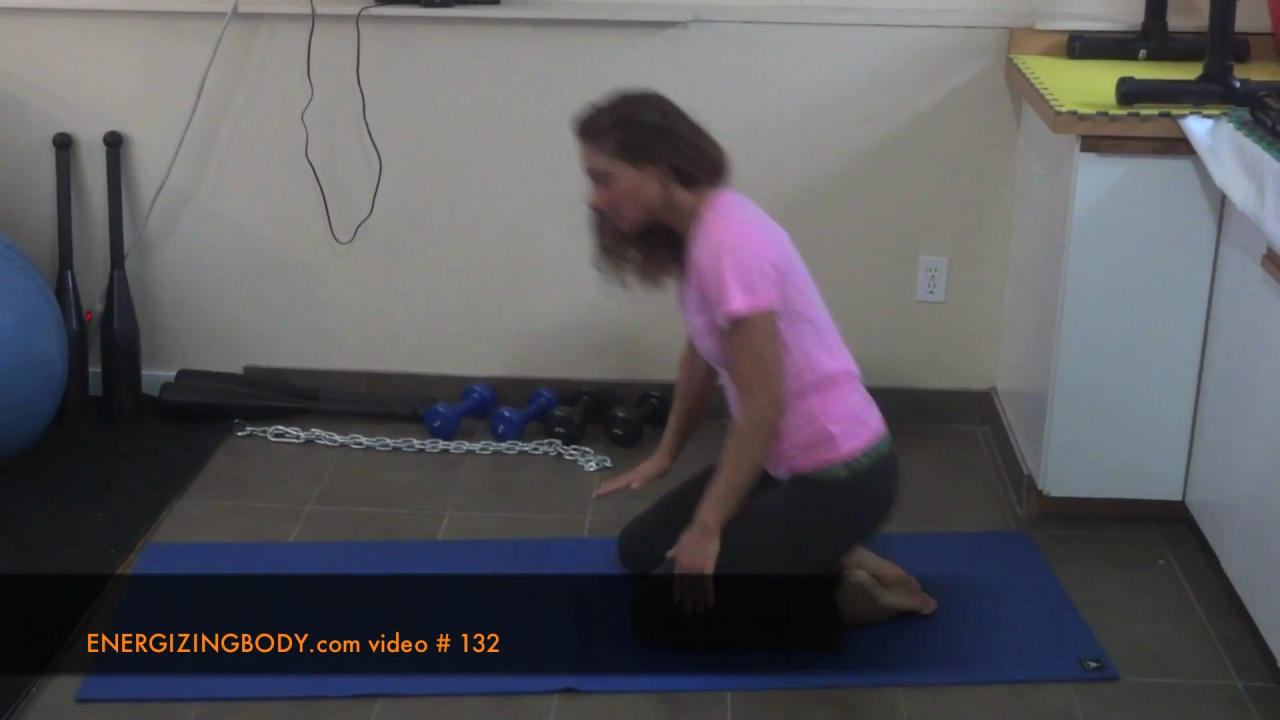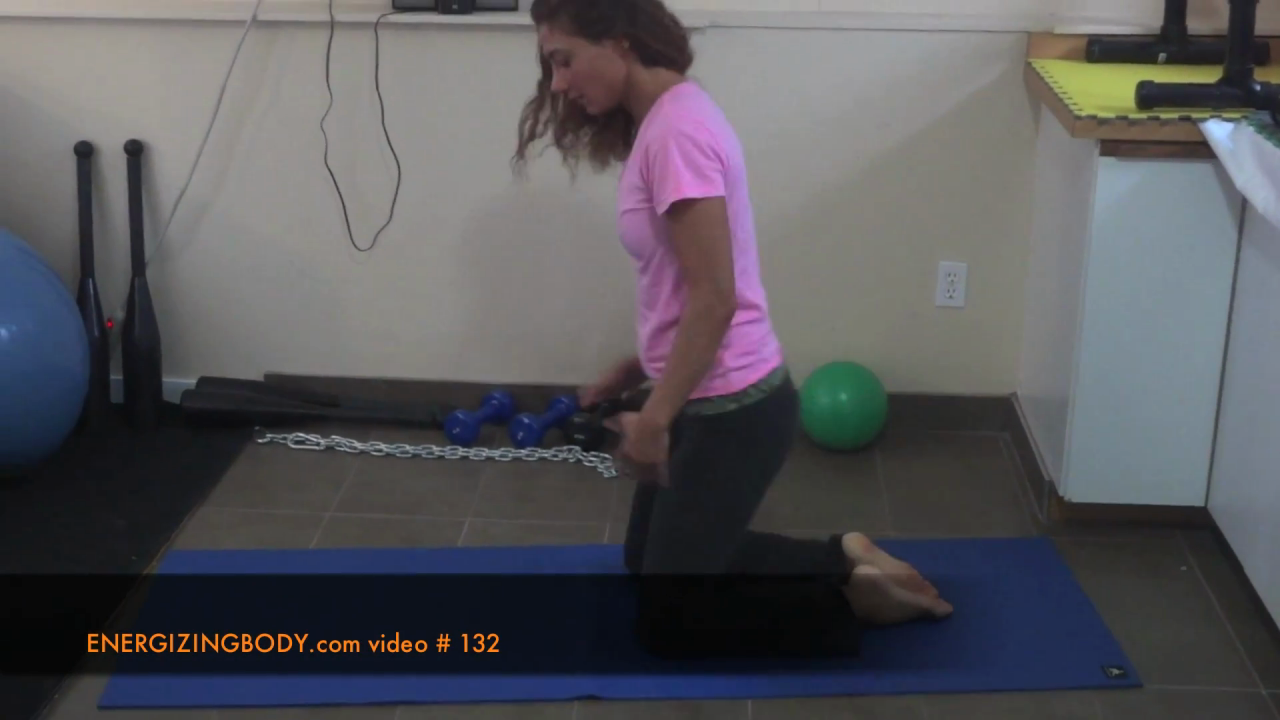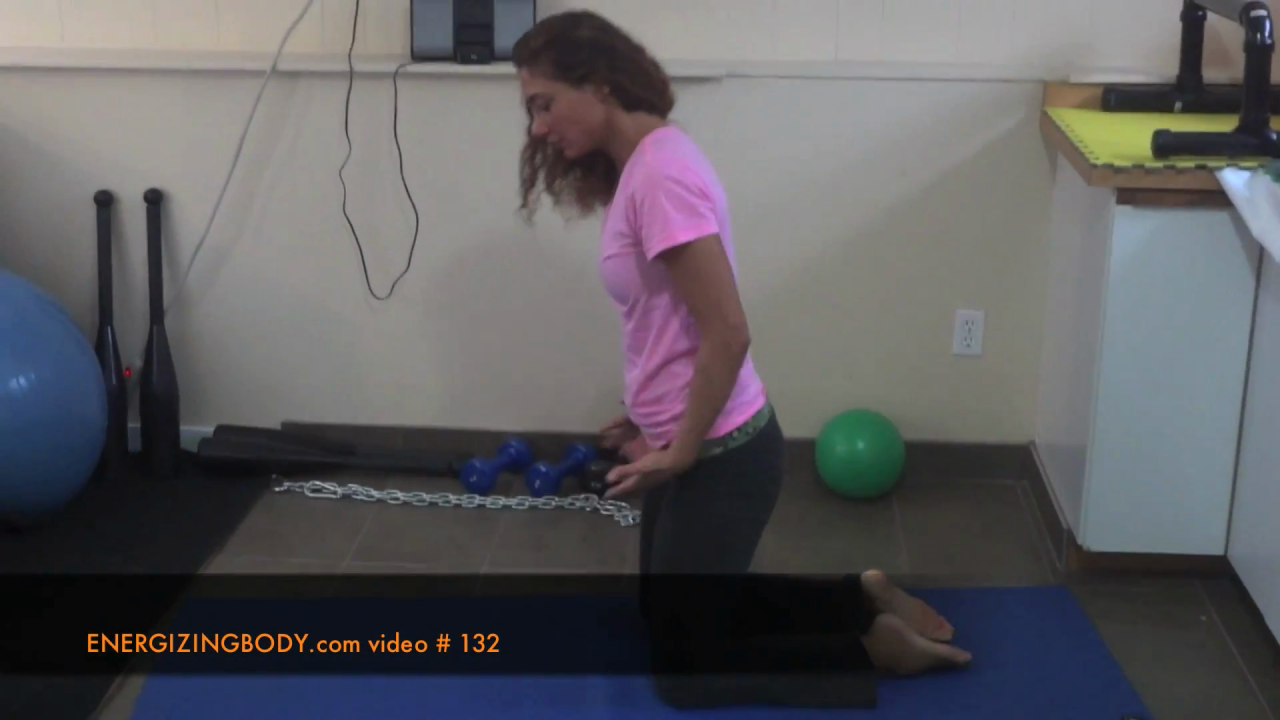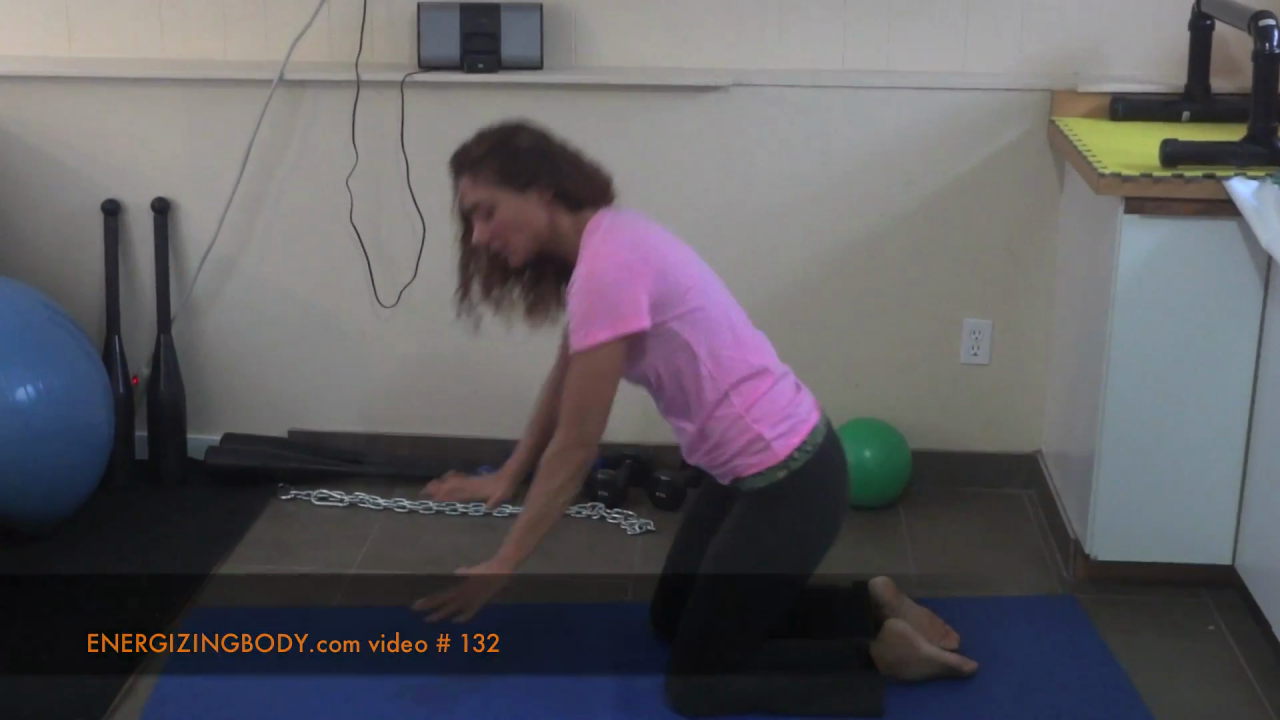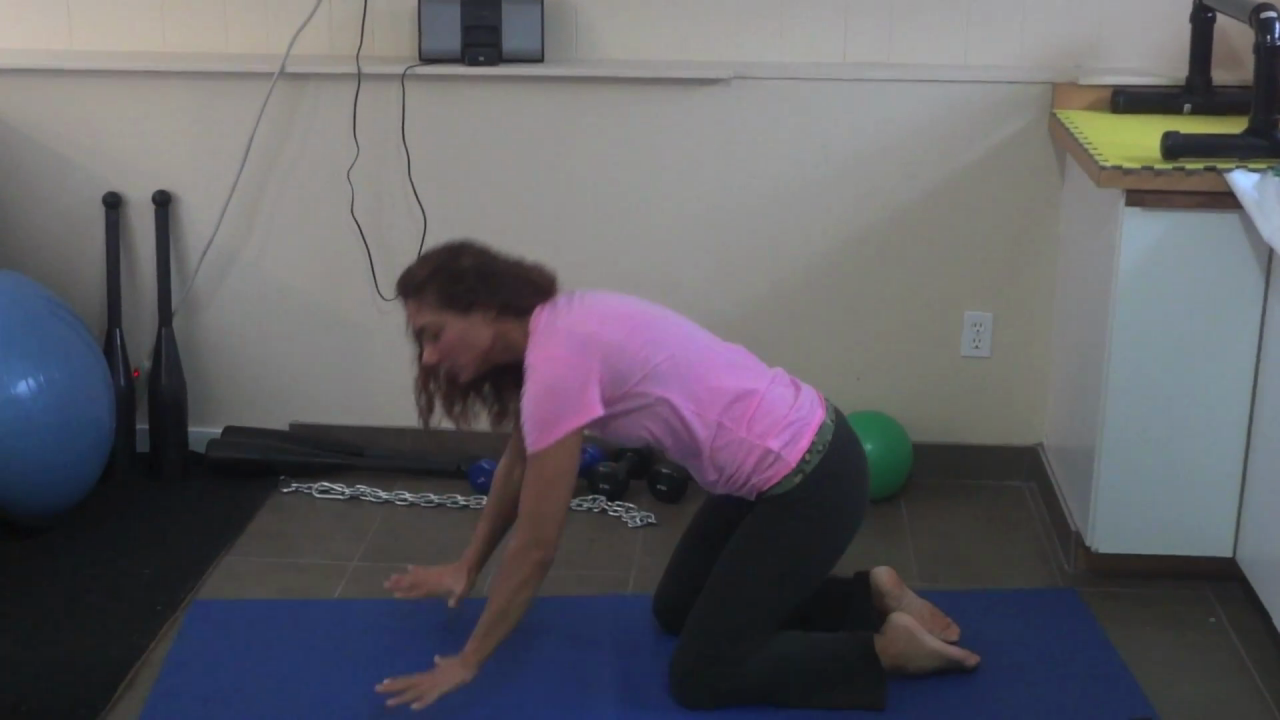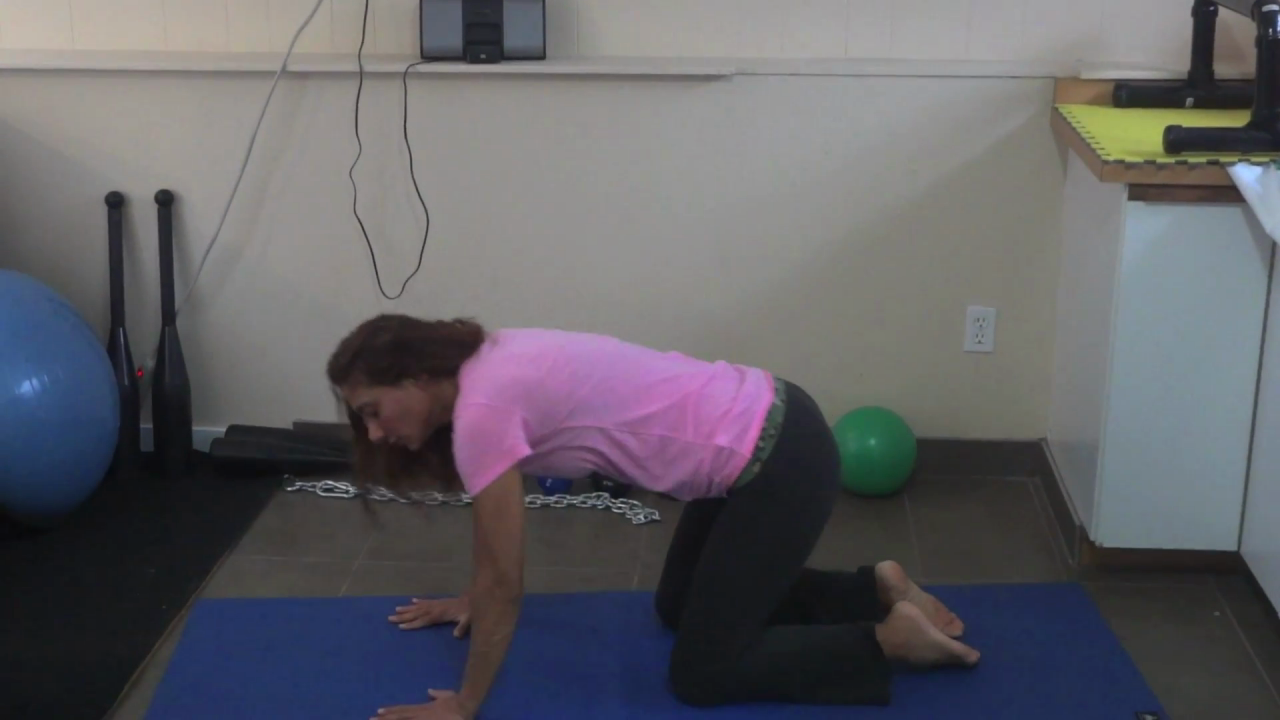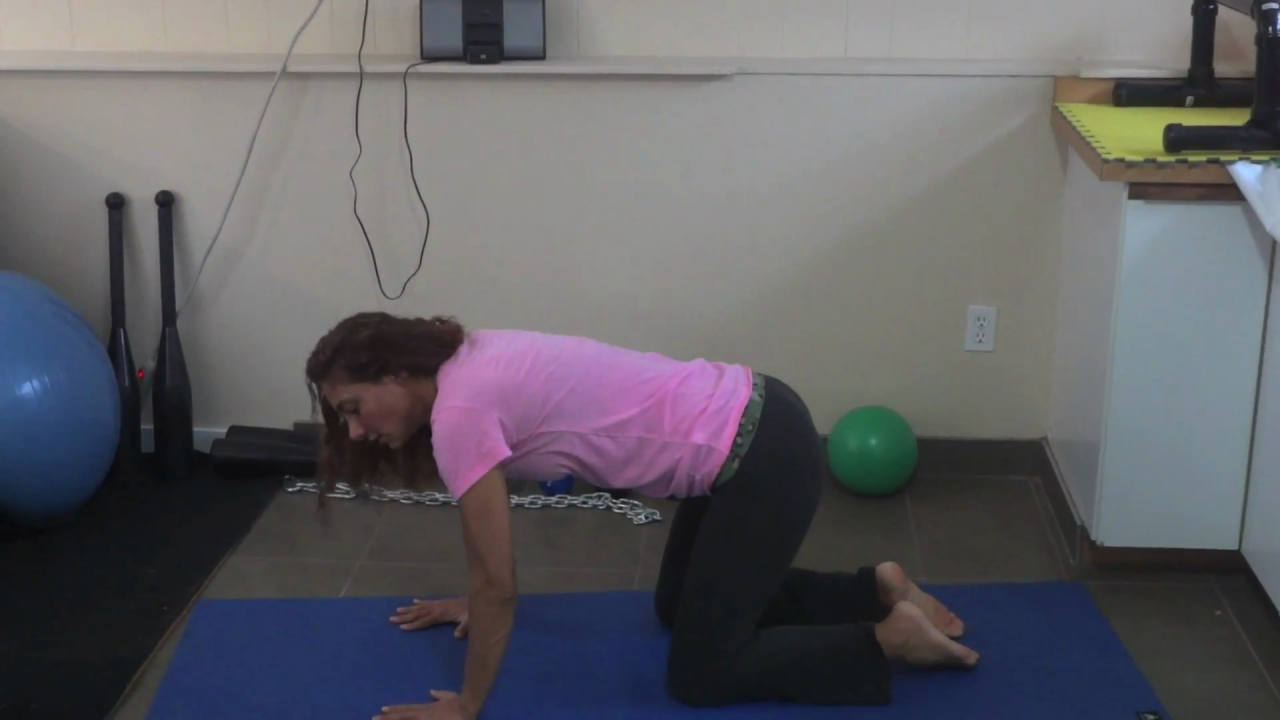
dt=0.4s
person 1, frame 1
left shoulder: (726, 245)
right shoulder: (700, 228)
left elbow: (763, 406)
right elbow: (701, 352)
left wrist: (707, 527)
right wrist: (664, 455)
left hip: (839, 479)
right hip: (791, 463)
right knee: (640, 548)
left ankle: (844, 599)
right ankle: (834, 562)
person 1, frame 2
left shoulder: (676, 132)
right shoulder: (666, 118)
left elbow: (714, 299)
left wrist: (658, 417)
right wrist: (645, 360)
left hip: (731, 408)
right hip: (704, 396)
left knee: (671, 622)
right knee: (649, 560)
left ankle: (853, 599)
right ankle: (843, 559)
person 1, frame 3
left shoulder: (661, 174)
right shoulder: (648, 161)
left elbow: (726, 337)
left wrist: (675, 449)
right wrist: (655, 415)
left hip: (718, 452)
right hip: (695, 439)
left knee: (686, 673)
right knee: (671, 613)
left ankle: (875, 646)
right ankle: (861, 598)
person 1, frame 4
left shoulder: (607, 265)
right shoulder: (601, 243)
left elbow: (576, 445)
right elbow: (562, 385)
left wrist: (500, 569)
right wrist: (507, 478)
left hip: (790, 480)
right hip: (755, 468)
right knee: (672, 617)
left ankle: (886, 650)
right ankle: (869, 604)
person 1, frame 5
left shoulder: (558, 361)
right shoulder: (550, 327)
left elbow: (537, 546)
right elbow: (517, 464)
left wrist: (467, 662)
right wrist: (466, 566)
left hip: (811, 480)
right hip: (783, 460)
left knee: (701, 675)
right knee: (674, 608)
left ankle: (888, 644)
right ankle: (871, 594)
person 1, frame 6
left shoulder: (480, 414)
right shoulder: (487, 366)
left elbow: (504, 584)
right wrist: (473, 600)
left hip: (780, 464)
right hip: (763, 427)
right knee: (678, 607)
left ankle: (890, 638)
right ankle: (875, 590)
person 1, frame 7
left shoulder: (458, 414)
right shoulder: (468, 365)
left elbow: (497, 585)
right wrist: (474, 603)
left hip: (763, 459)
right hip: (748, 422)
right knee: (679, 608)
left ankle: (891, 637)
right ankle: (877, 590)
